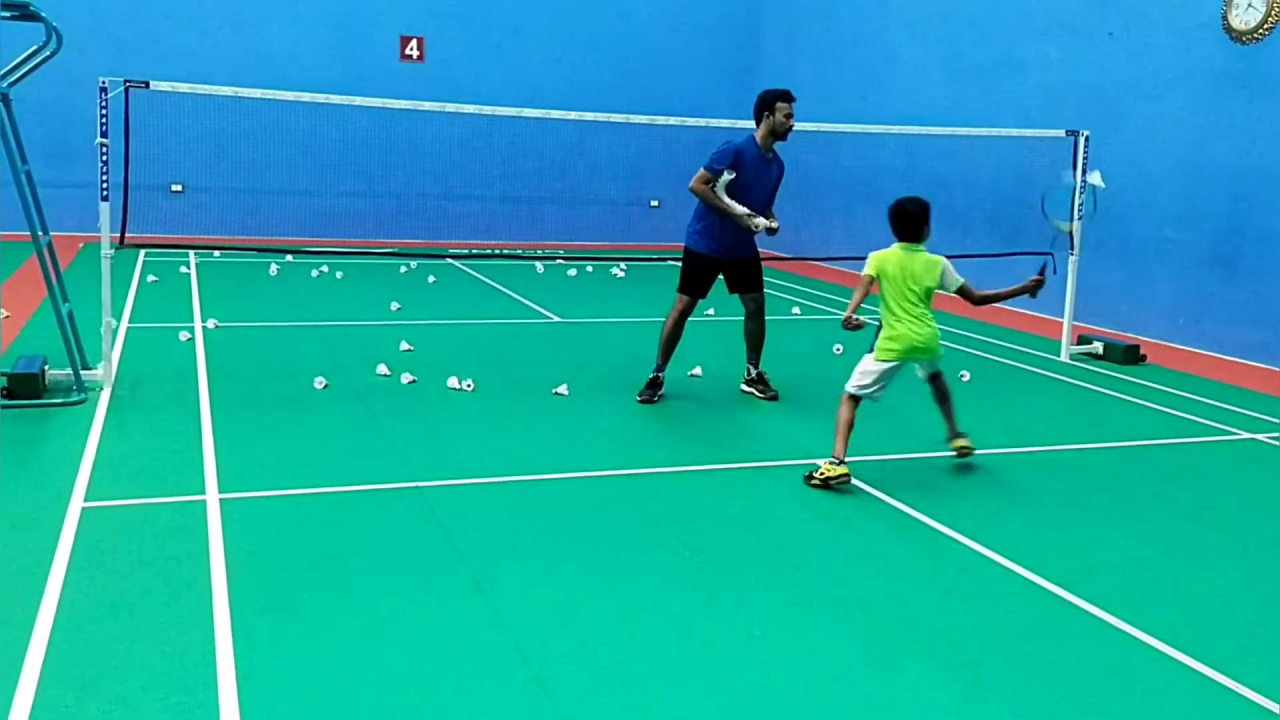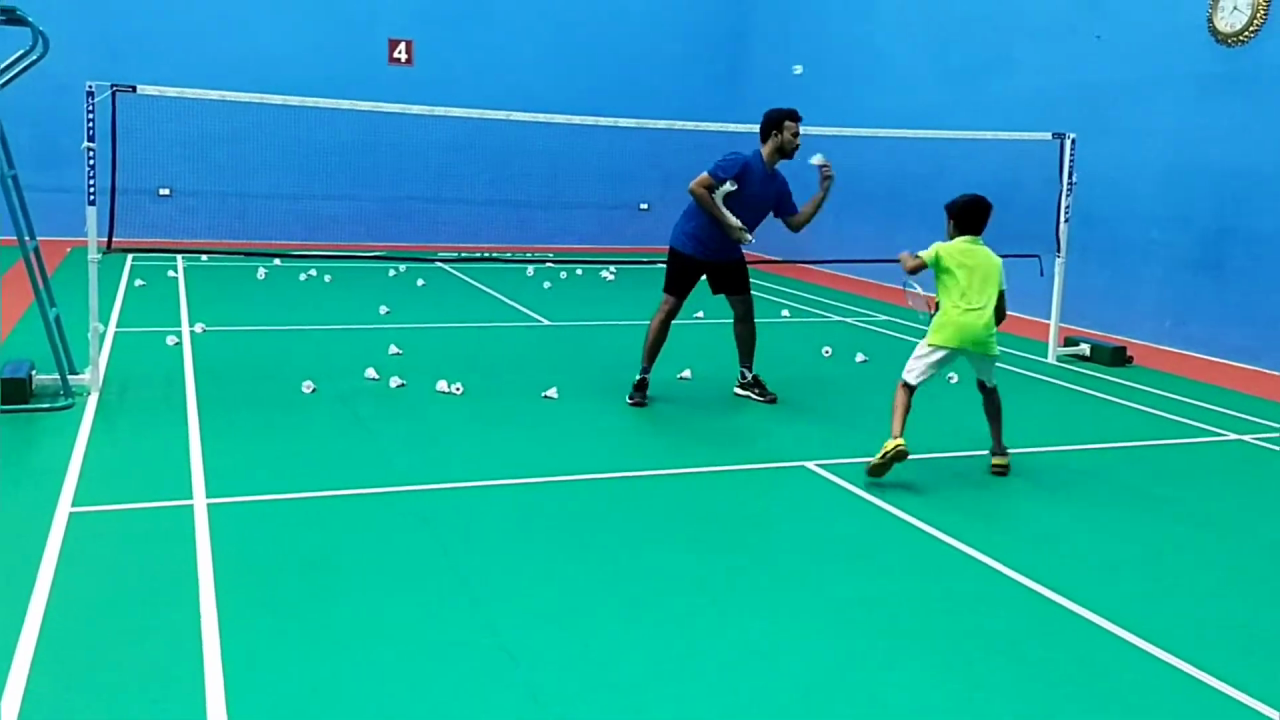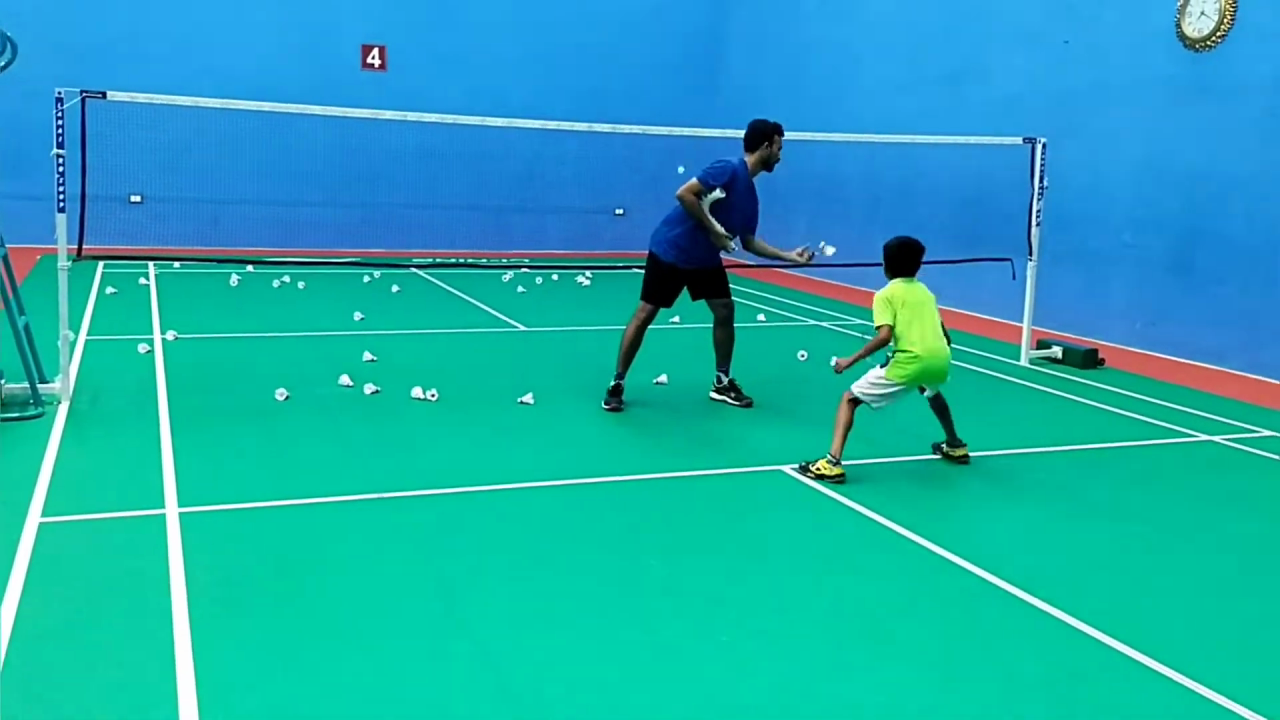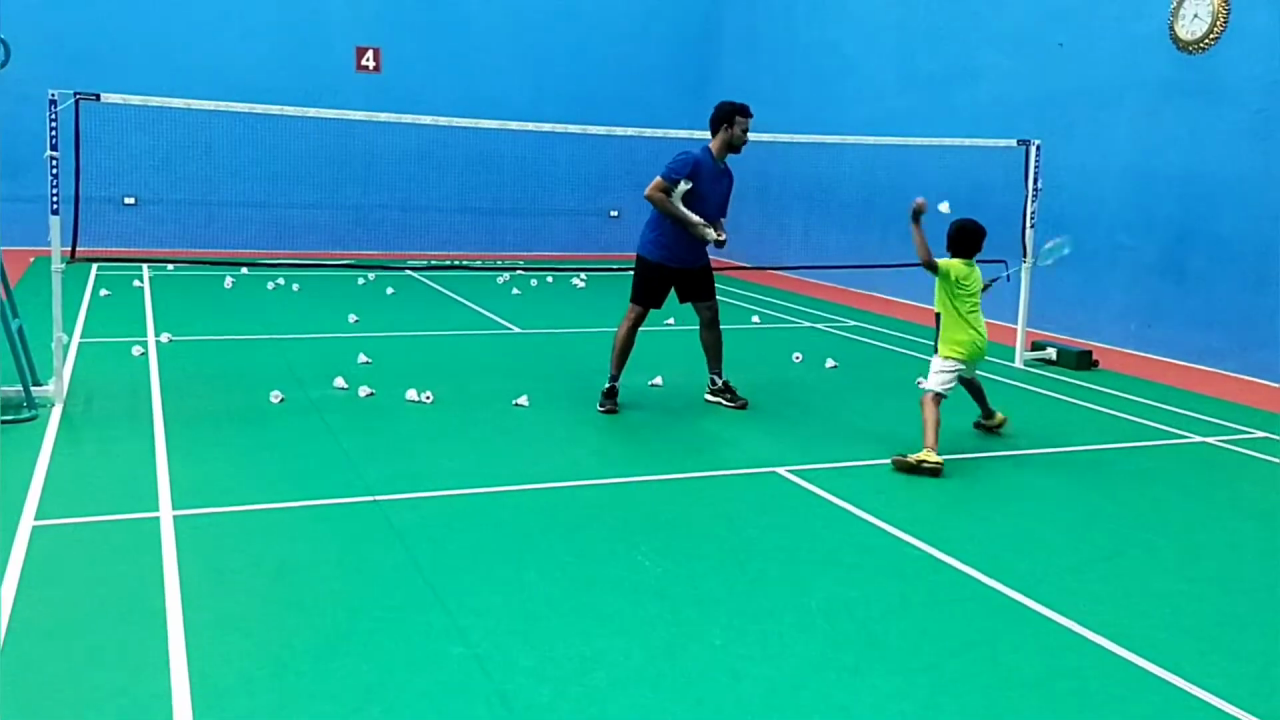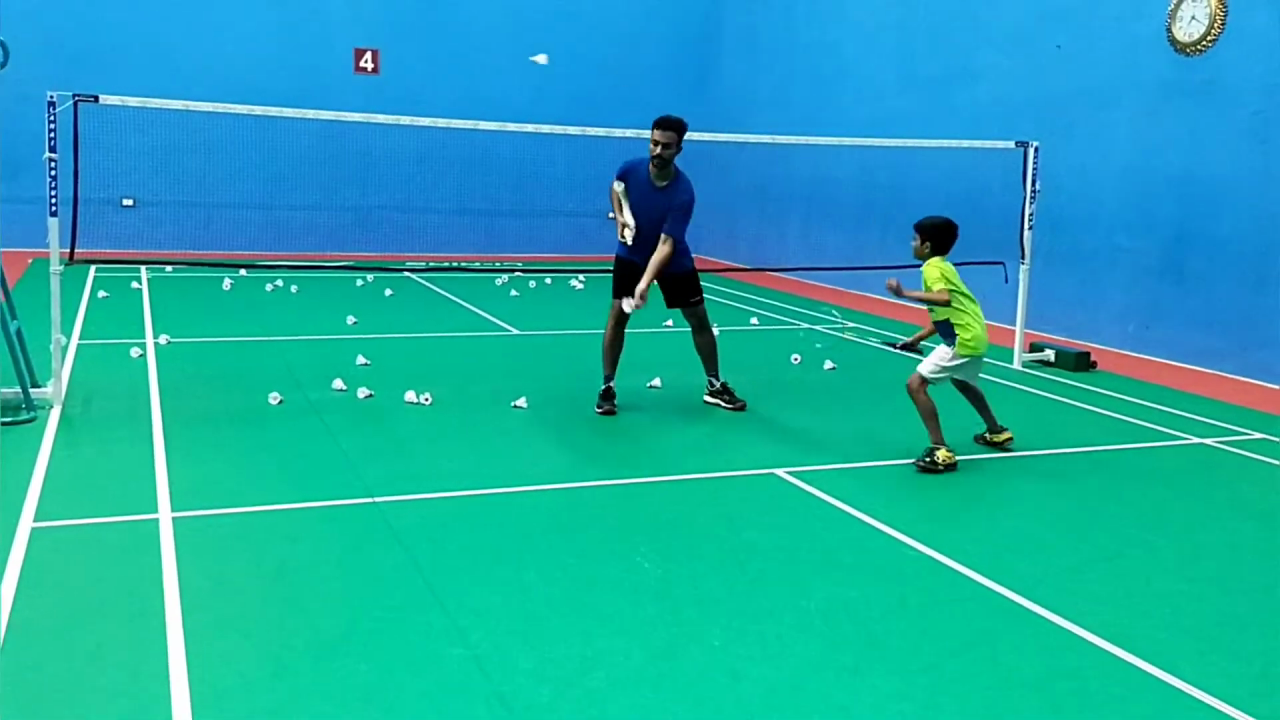
dt=0.5s
person 1, frame 1
left shoulder: (776, 165)
right shoulder: (735, 150)
right elbow: (696, 185)
left wrist: (771, 220)
right wrist: (733, 213)
left hip: (742, 248)
right hip: (704, 243)
left knee: (756, 306)
right knee: (683, 307)
left ankle: (752, 375)
right ankle: (657, 376)
person 1, frame 2
left shoulder: (778, 183)
right shoulder: (741, 163)
left elbow: (795, 223)
right elbow: (696, 187)
left wrist: (823, 191)
right wrist: (726, 223)
left hip: (728, 252)
right hip: (690, 244)
left knee: (745, 308)
right knee: (668, 308)
left ankle: (747, 378)
right ankle: (643, 378)
person 1, frame 3
left shoulder: (750, 193)
right shoulder: (728, 170)
left elbow: (748, 242)
right elbow: (684, 194)
left wrist: (789, 256)
right wrist: (712, 230)
left hip: (705, 258)
right hip: (670, 251)
left knee: (725, 312)
right knee: (644, 314)
left ankle: (722, 382)
right ankle: (617, 383)
person 1, frame 4
left shoulder: (726, 176)
right shoulder: (691, 160)
right elbow: (652, 193)
left wrist: (719, 233)
right wrist: (689, 221)
left hip: (695, 258)
right hip: (657, 253)
left knee: (710, 315)
right knee: (635, 317)
left ankle: (716, 384)
right ankle: (611, 386)
person 1, frame 5
left shoulder: (683, 193)
right shoulder: (632, 168)
left elbow: (667, 245)
right elbow: (616, 187)
left wrist: (645, 284)
right wrist: (620, 217)
left hip: (672, 259)
right hip: (632, 253)
left knee: (699, 319)
right knee: (617, 316)
left ankle: (714, 386)
right ankle: (607, 387)
person 2, frame 1
left shoulder: (878, 259)
right shoulder: (937, 264)
left elbow: (864, 286)
right elbow: (974, 298)
left wrist: (849, 314)
right wrist: (1024, 288)
left hip: (892, 342)
right hip: (927, 340)
left knee: (850, 397)
right knee: (934, 376)
left ankle: (837, 463)
right ankle: (956, 437)
person 2, frame 2
left shoulder: (943, 250)
right shoulder: (994, 260)
left elbow: (912, 266)
right elbow: (1000, 311)
left wrist: (906, 258)
left hip: (946, 332)
right hip: (982, 334)
left knee: (906, 385)
right knee: (988, 387)
left ankle: (896, 442)
right ankle: (1000, 454)
person 2, frame 3
left shoulder: (885, 295)
right shoulder: (926, 293)
left elbow: (885, 337)
right elbow: (945, 337)
left wrist: (851, 360)
left hip: (909, 362)
right hip: (940, 363)
left knee: (850, 399)
right knee: (933, 393)
left ankle: (833, 462)
right ankle: (955, 445)
person 2, frame 4
left shoulder: (949, 268)
right shoulder: (974, 271)
left elbow: (927, 261)
left wrist: (915, 221)
left hip: (954, 347)
right hip: (976, 344)
left knee: (931, 397)
right knee: (964, 375)
left ankle: (930, 454)
right ankle: (991, 416)
person 2, frame 5
left shoulder: (932, 269)
right shoulder: (943, 267)
left elbow: (944, 299)
left wrist: (905, 294)
right wrist: (917, 338)
left hip: (965, 341)
right hip: (974, 337)
left knee: (916, 384)
right knee: (961, 381)
left ankle: (941, 451)
right ankle: (997, 432)
